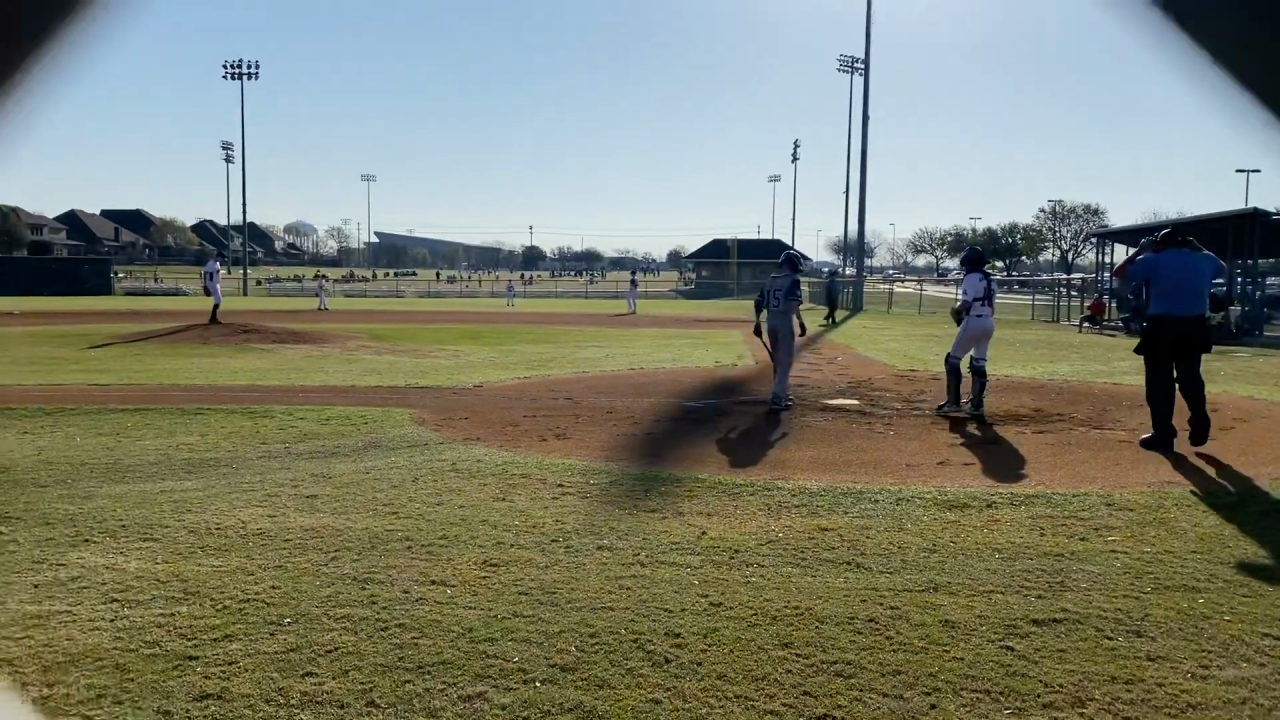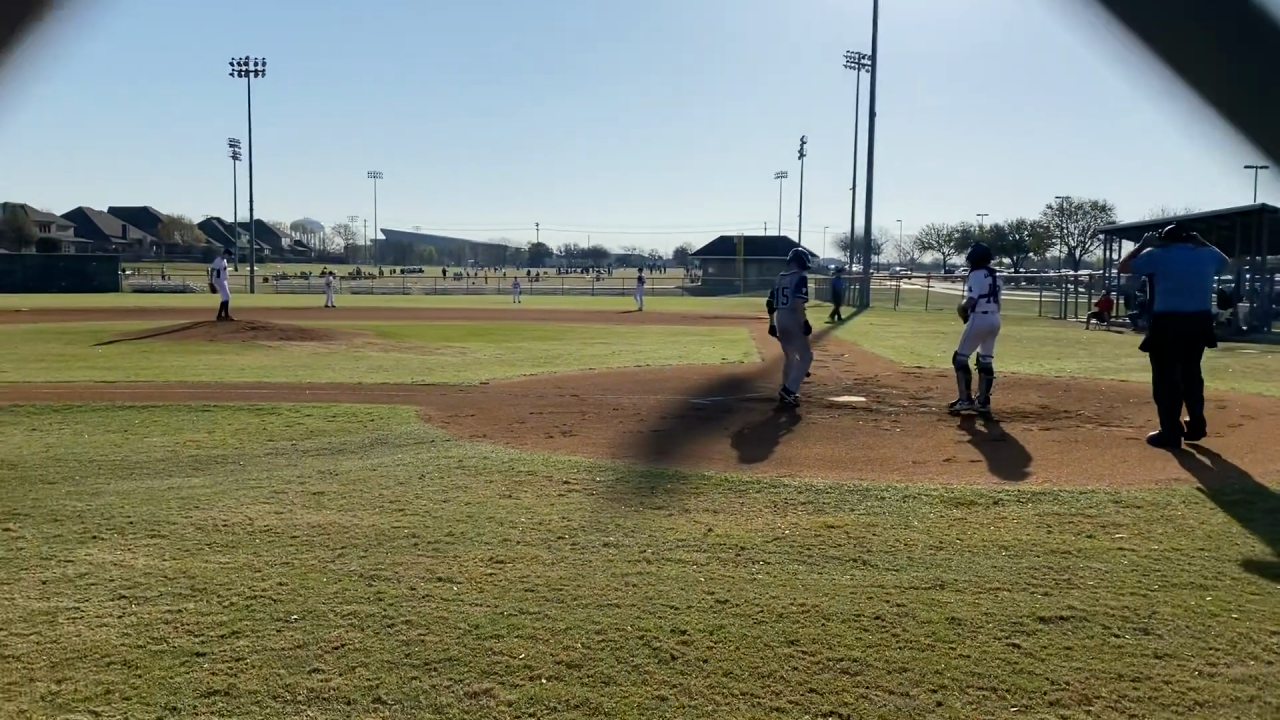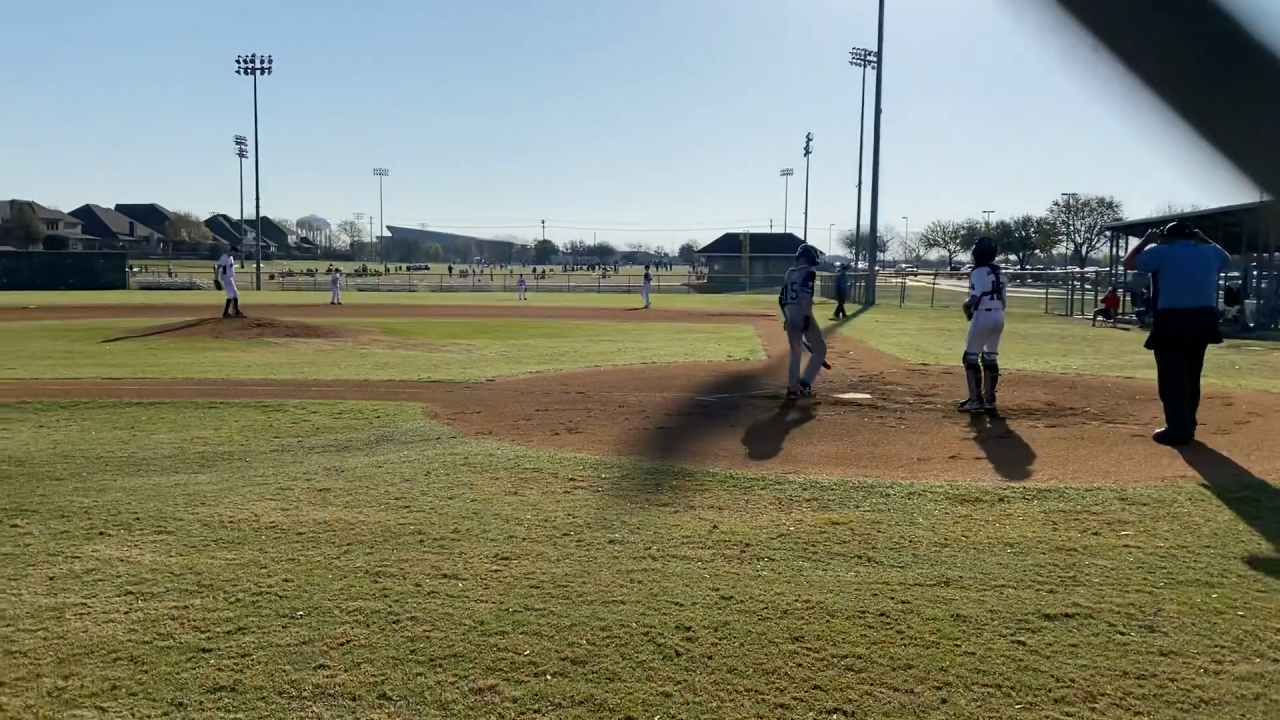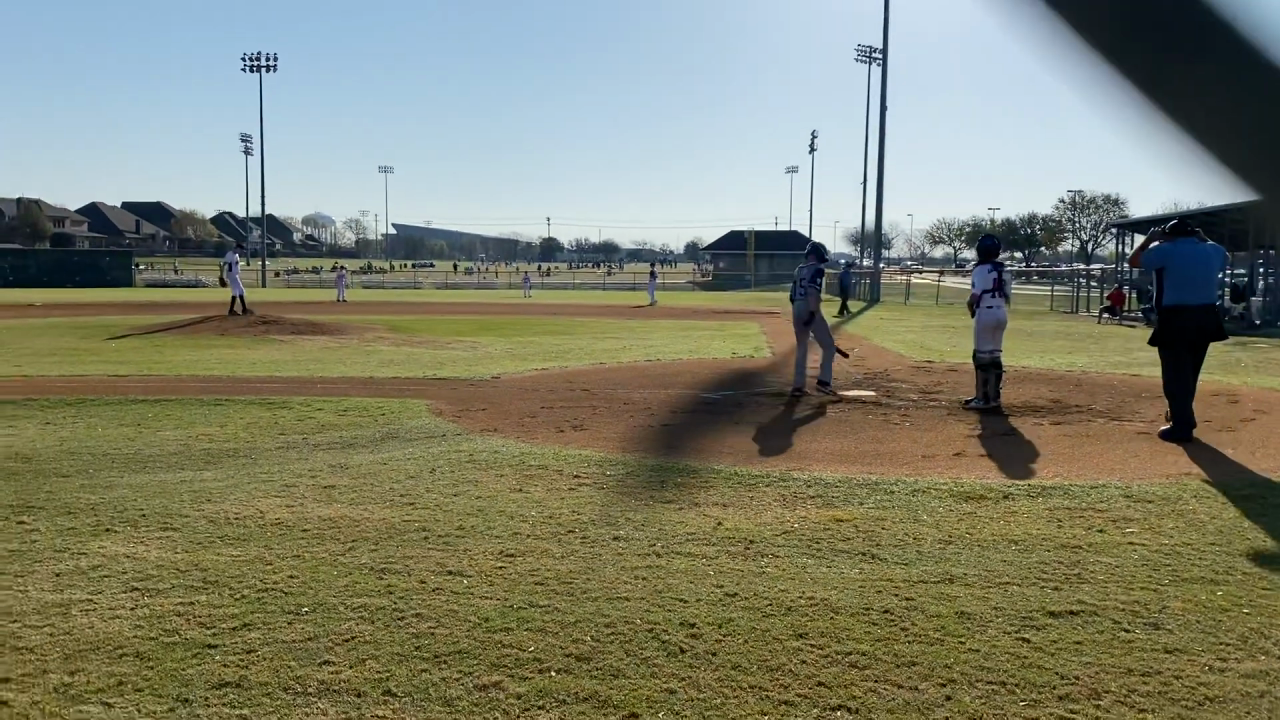
dt=0.1s
person 1, frame 1
left shoulder: (1153, 261)
right shoulder: (1203, 260)
left elbow: (1119, 273)
right elbow: (1221, 269)
left wrist: (1140, 251)
right wrist: (1199, 249)
left hip: (1161, 329)
right hip: (1194, 329)
left knee: (1160, 384)
right knee: (1191, 380)
left ankle: (1162, 435)
right ankle: (1200, 424)
person 1, frame 2
left shoulder: (1158, 256)
right shoulder: (1207, 256)
left elbow: (1124, 267)
right elbow: (1224, 263)
left wrist: (1144, 245)
right wrist: (1202, 243)
left hip: (1167, 325)
right hip: (1199, 324)
left knee: (1166, 380)
right knee: (1192, 377)
left ankle: (1170, 432)
right ankle: (1196, 424)
person 1, frame 3
left shoulder: (1162, 252)
right shoulder: (1209, 252)
left elbow: (1129, 263)
right elbow: (1226, 259)
left wrist: (1147, 241)
right wrist: (1204, 240)
left hip: (1171, 321)
right hip: (1203, 320)
left knee: (1171, 377)
right knee: (1192, 374)
left ankle: (1176, 429)
right ankle: (1187, 423)
person 1, frame 4
left shoulder: (1166, 250)
right shoulder: (1212, 251)
left elbow: (1134, 261)
right elbow: (1225, 260)
left wrist: (1150, 240)
right wrist: (1204, 239)
left hip: (1175, 319)
right hip: (1206, 318)
left knee: (1175, 374)
right knee: (1189, 372)
left ankle: (1181, 426)
right ankle: (1184, 420)
person 2, frame 1
left shoulder: (971, 277)
right shoulder: (989, 280)
left elbow: (966, 304)
right elbow: (991, 307)
left wrist: (955, 310)
left hip: (973, 322)
right hip: (988, 323)
left knee: (952, 359)
right knee: (979, 364)
left ankle: (954, 401)
right ankle: (977, 406)
person 2, frame 2
left shoulder: (976, 274)
right shoulder: (995, 277)
left elbow: (971, 301)
right elbow: (997, 304)
left wrist: (961, 308)
left hip: (979, 319)
right hip: (995, 320)
left knee: (961, 357)
right knee: (986, 360)
left ankle: (966, 399)
right ankle: (984, 403)
person 2, frame 3
left shoulder: (979, 272)
right shoulder: (998, 273)
left elbow: (974, 299)
right elbow: (1002, 302)
left wrist: (966, 306)
left hip: (983, 316)
right hip: (999, 317)
left knee: (971, 357)
right knee: (991, 358)
left ankle: (976, 399)
right ankle: (989, 400)
person 2, frame 4
left shoulder: (980, 269)
right shoulder: (1003, 271)
left elbow: (974, 297)
right elbow: (1007, 299)
left wrist: (970, 304)
left hip: (985, 314)
right hip: (1001, 314)
left knee: (981, 356)
right knee: (995, 355)
left ankle: (983, 398)
right ankle: (994, 397)
person 3, frame 1
left shoulder: (770, 280)
right shoulder: (793, 280)
left elbow: (758, 303)
right elbow: (793, 303)
left wrist: (757, 323)
right wrist: (801, 323)
left hip: (771, 320)
right hip: (784, 321)
left knee: (778, 360)
right knee: (785, 361)
left ankle: (780, 394)
right ankle: (777, 398)
person 3, frame 2
left shoulder: (780, 278)
right shoulder: (800, 277)
left elbow: (770, 303)
right elbow: (798, 301)
left wrist: (772, 323)
right wrist: (805, 321)
left hip: (780, 319)
right hip: (794, 318)
left knee: (789, 357)
right knee: (805, 357)
left ankle: (787, 393)
right ankle: (788, 389)
person 3, frame 3
left shoulder: (789, 273)
right shoulder: (809, 272)
left elbow: (781, 299)
right elbow: (805, 295)
right wrist: (807, 316)
left hip: (790, 314)
right hip: (802, 313)
left knee: (795, 352)
right knee: (820, 349)
left ankle: (793, 389)
right ankle: (805, 382)
person 3, frame 4
left shoulder: (798, 270)
right shoulder: (817, 269)
right elbow: (812, 290)
right wrist: (812, 312)
left hip: (796, 310)
right hip: (810, 310)
left knee: (801, 349)
right knee: (829, 346)
left ankle: (798, 387)
right ankle: (823, 381)
